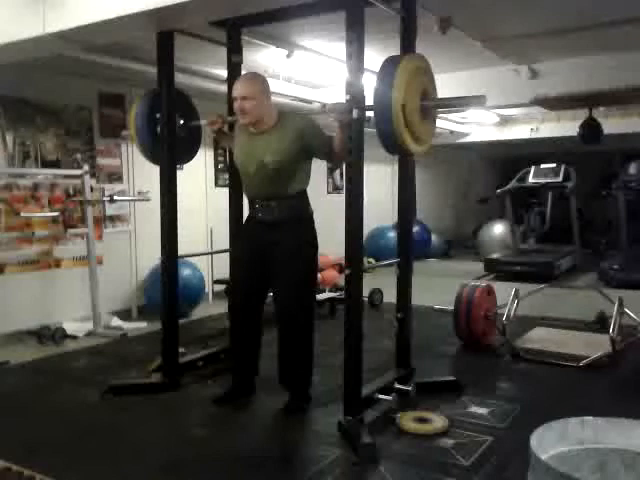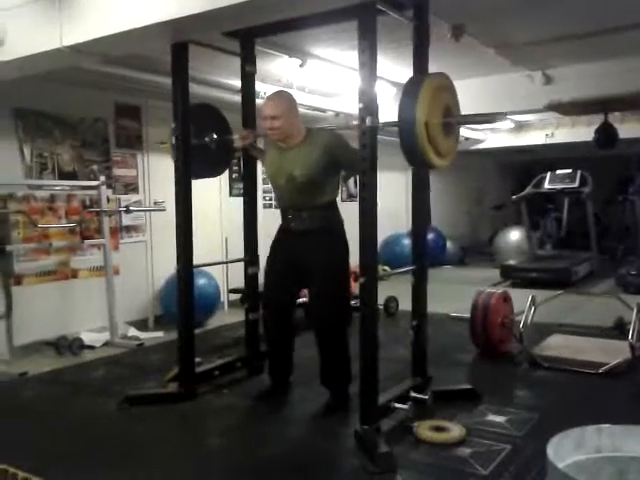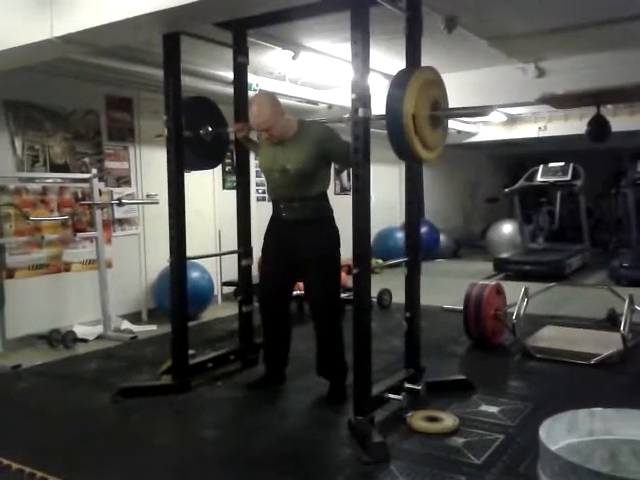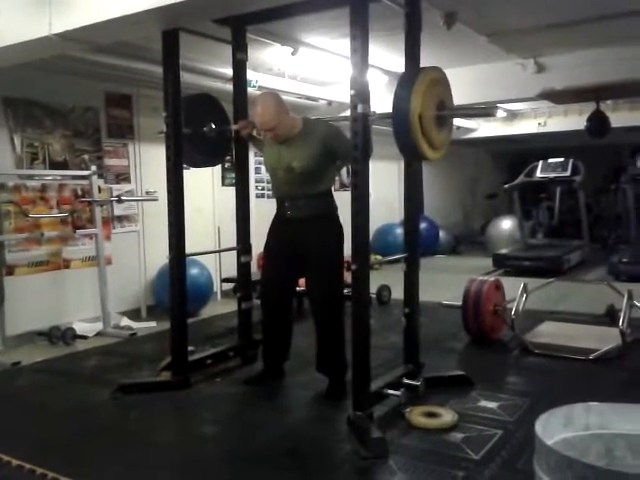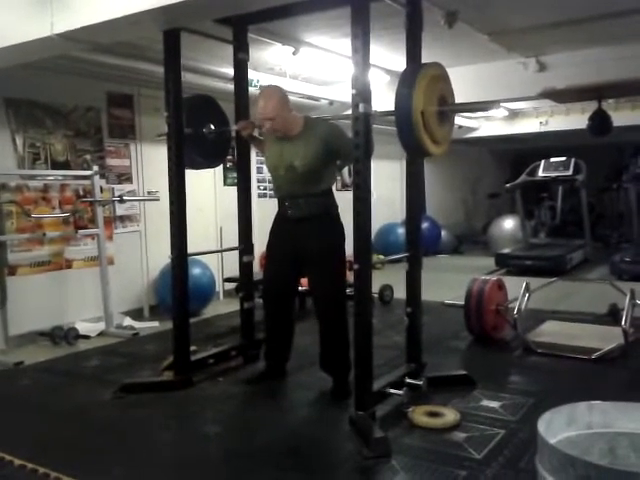
dt=1s
person 1, frame 1
left shoulder: (299, 127)
right shoulder: (240, 129)
left elbow: (336, 157)
left wrist: (343, 127)
right wrist: (220, 135)
left hip: (292, 225)
right hip: (255, 224)
left knee: (293, 312)
right knee: (242, 307)
left ankle: (298, 390)
right ankle: (242, 383)
person 1, frame 2
left shoulder: (326, 142)
right shoulder: (271, 145)
left elbow: (359, 167)
right wrist: (251, 148)
left hip: (324, 234)
right hip: (287, 233)
left knee: (328, 317)
right knee: (274, 310)
left ankle: (338, 389)
right ankle: (279, 380)
person 1, frame 3
left shoulder: (317, 134)
right shoulder: (265, 139)
left elbow: (352, 159)
right wrist: (245, 140)
left hip: (315, 224)
right hip: (280, 224)
left knee: (324, 305)
right knee: (270, 300)
left ankle: (336, 378)
right ankle: (274, 370)
person 1, frame 4
left shoulder: (322, 133)
right shoulder: (269, 137)
left wrist: (330, 170)
right wrist: (249, 137)
left hip: (319, 221)
right hip: (284, 221)
left knee: (325, 301)
right knee: (272, 296)
left ankle: (335, 375)
right ankle: (273, 365)
person 1, frame 5
left shoulder: (323, 132)
right shoulder: (270, 135)
left elbow: (357, 154)
left wrist: (332, 169)
right wrist: (250, 137)
left hip: (320, 221)
right hip: (285, 221)
left knee: (329, 301)
right knee: (274, 296)
left ankle: (339, 375)
right ankle: (275, 364)
